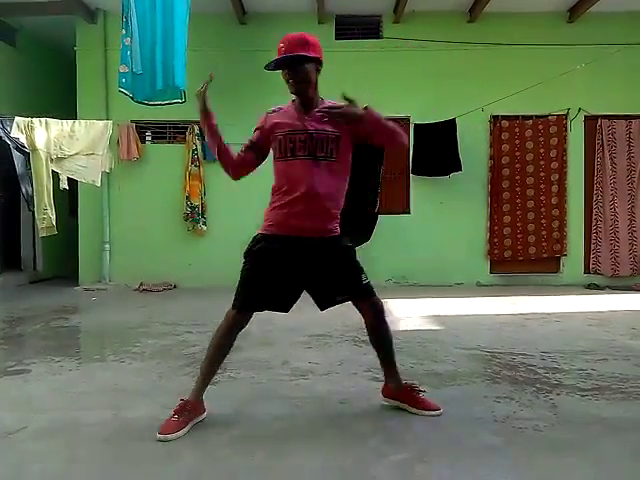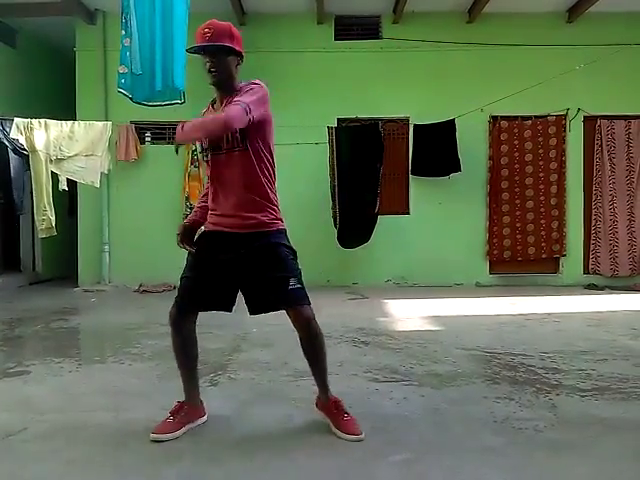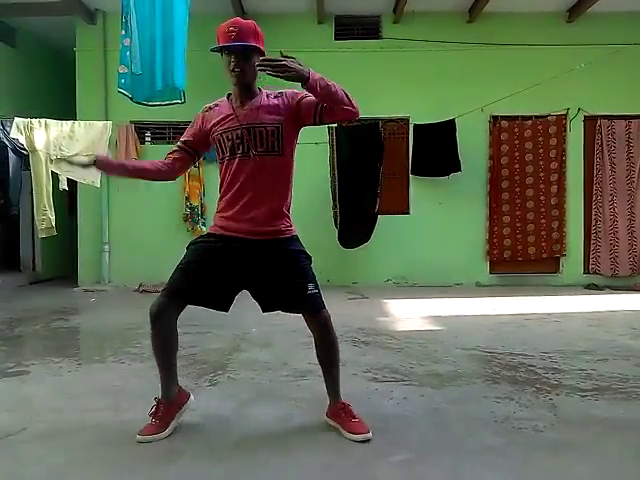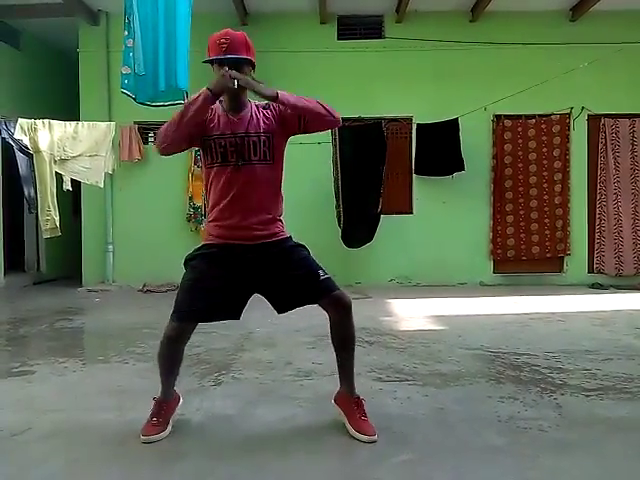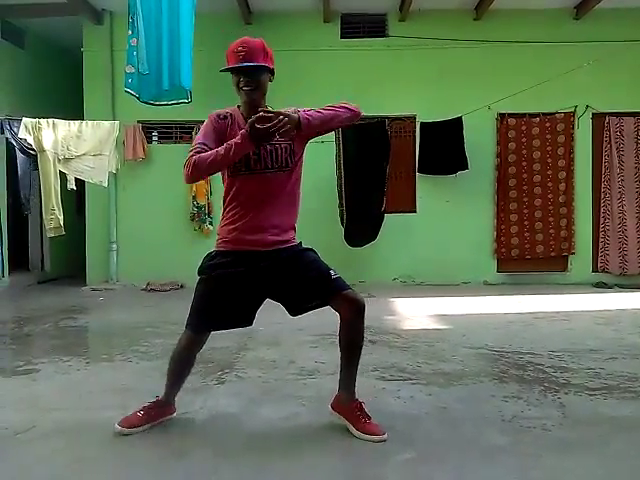
dt=0.5s
person 1, frame 1
left shoulder: (346, 115)
right shoulder: (274, 119)
left elbow: (400, 143)
right elbow: (237, 168)
left wrist: (367, 116)
right wrist: (208, 121)
left hip: (326, 239)
right hip: (276, 238)
left knee: (373, 308)
right knee: (237, 316)
left ankle: (394, 385)
right ankle: (194, 399)
person 1, frame 2
left shoulder: (254, 94)
right shoulder: (208, 116)
left elbow: (232, 119)
left wrist: (186, 131)
right wrist: (195, 220)
left hip: (263, 233)
right hip: (218, 234)
left knee: (304, 316)
right knee: (180, 315)
left ankle: (327, 399)
right ankle: (191, 404)
person 1, frame 3
left shoulder: (288, 103)
right shoulder: (211, 115)
left elbow: (348, 112)
right elbow: (172, 166)
left wrist: (307, 76)
right wrist: (115, 165)
left hip: (277, 240)
right hip: (224, 238)
left knee: (319, 318)
right knee: (162, 311)
left ankle: (336, 405)
right ankle: (171, 396)
person 1, frame 4
left shoulder: (275, 113)
right shoulder: (203, 115)
left elbow: (331, 121)
right elbow: (162, 145)
left wrist: (270, 94)
right wrist: (207, 95)
left hip: (273, 243)
right hip: (220, 248)
left knee: (339, 304)
right knee: (177, 330)
left ankle: (348, 397)
right ankle: (166, 399)
person 1, frame 5
left shoulder: (288, 122)
right shoulder: (219, 124)
left elbow: (350, 112)
right elbow: (192, 172)
left wrist: (297, 120)
right wrist: (246, 138)
left hip: (285, 250)
right hip: (233, 255)
left knee: (352, 305)
right knee: (193, 336)
left ankle: (346, 399)
right ankle: (164, 402)
